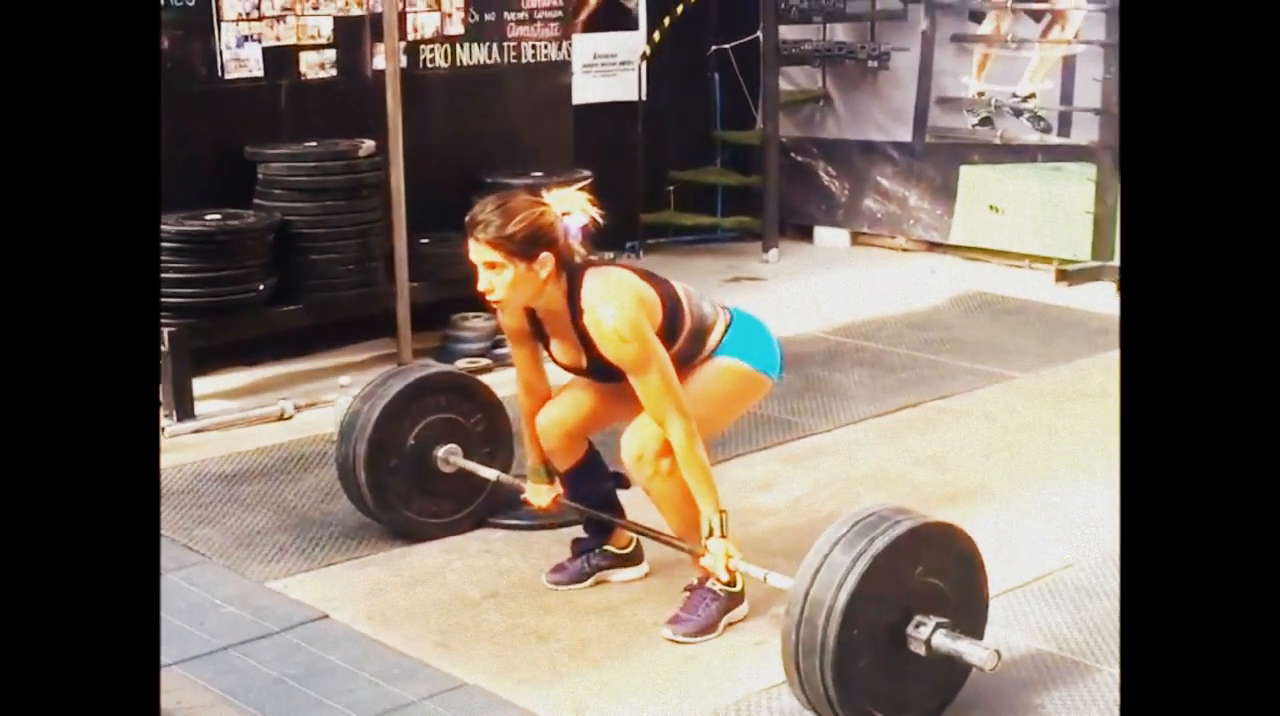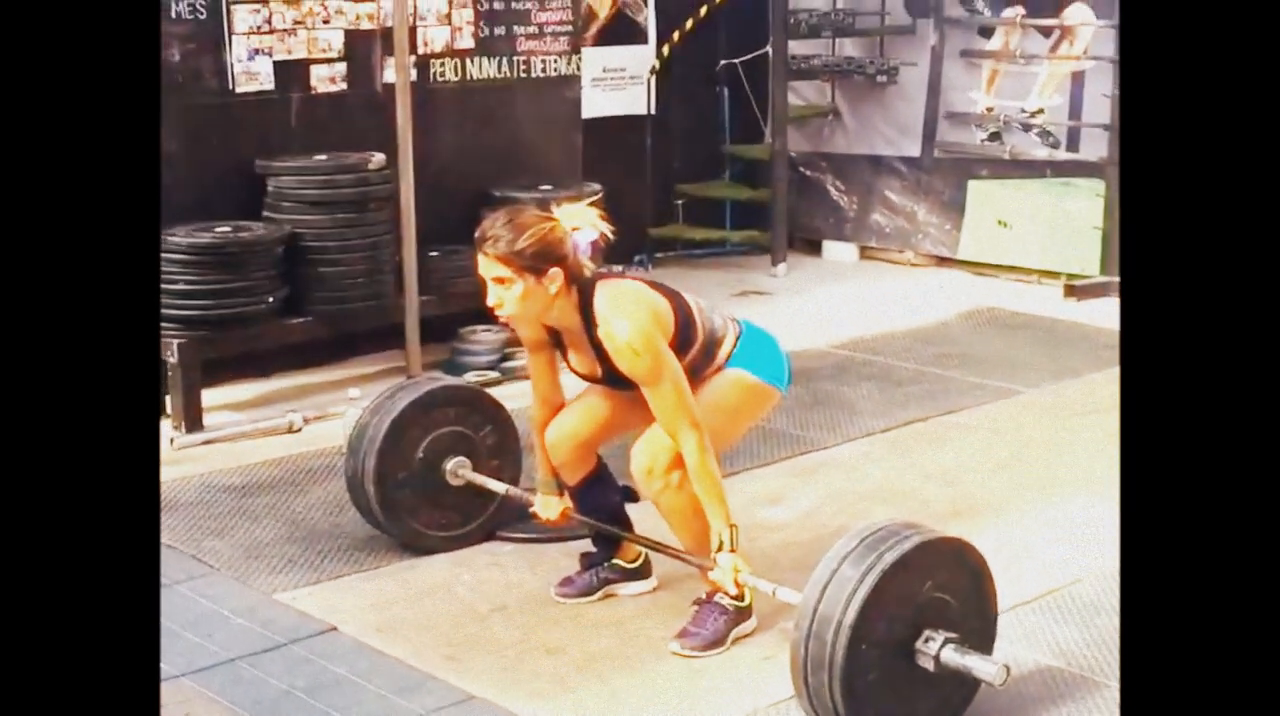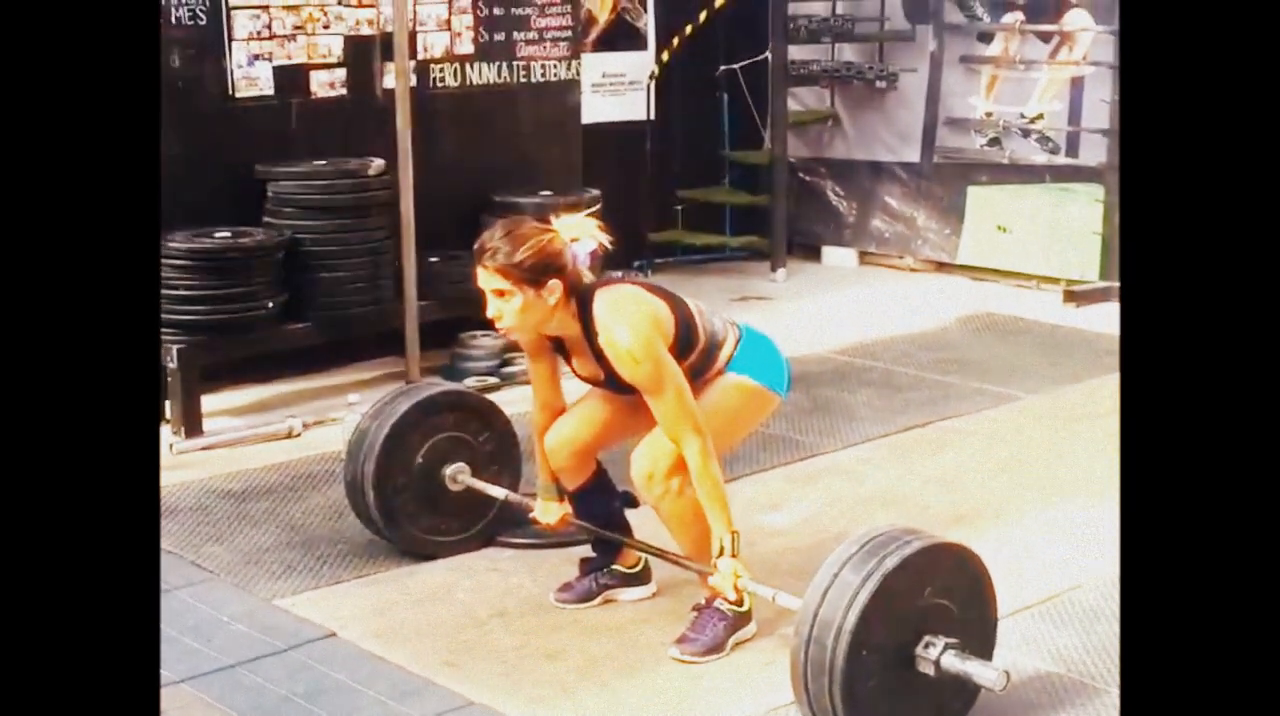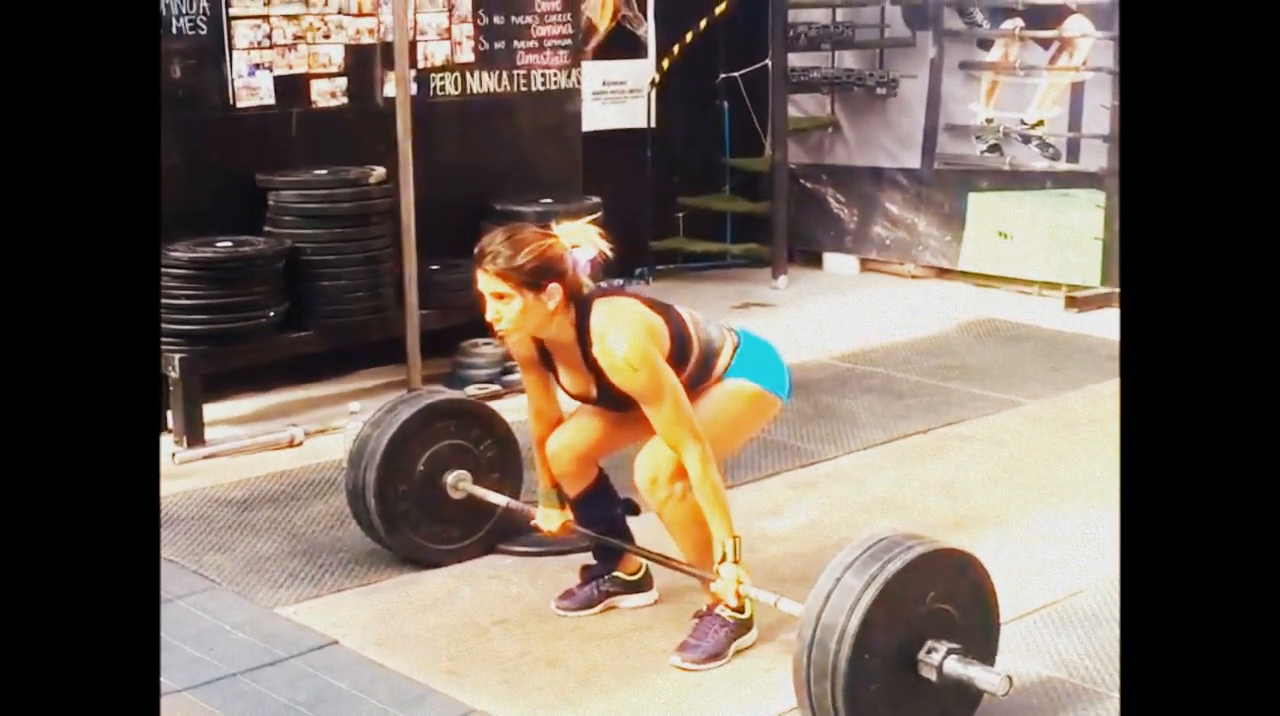
dt=0.5s
person 1, frame 1
left shoulder: (608, 313)
right shoulder: (517, 306)
left elbow: (677, 424)
right elbow: (533, 395)
left wrist: (715, 529)
right wrist: (538, 474)
left hip: (736, 350)
right hip: (668, 352)
left knee: (642, 448)
right knee: (555, 426)
left ankle: (721, 583)
right ankle: (615, 546)
person 1, frame 2
left shoulder: (621, 325)
right shoulder: (534, 315)
left elbow: (690, 436)
right elbow: (545, 405)
left wrist: (725, 543)
right wrist: (548, 487)
left hip: (743, 362)
right hip: (678, 364)
left knee: (653, 461)
right knee: (564, 439)
left ankle: (729, 597)
right ankle: (622, 559)
person 1, frame 3
left shoulder: (622, 332)
right shoulder: (534, 321)
left elbow: (693, 441)
right elbow: (546, 410)
left wrist: (726, 548)
right wrist: (549, 490)
left hip: (744, 366)
right hip: (678, 366)
left knee: (652, 466)
right knee: (563, 443)
left ankle: (728, 603)
right ankle: (622, 565)
person 1, frame 4
left shoulder: (617, 343)
right shoulder: (526, 334)
left elbow: (692, 449)
right elbow: (544, 420)
left wrist: (728, 554)
right wrist: (550, 498)
left hip: (744, 371)
right hip: (678, 375)
left knee: (657, 471)
right knee: (566, 451)
left ankle: (729, 610)
right ankle: (623, 572)
